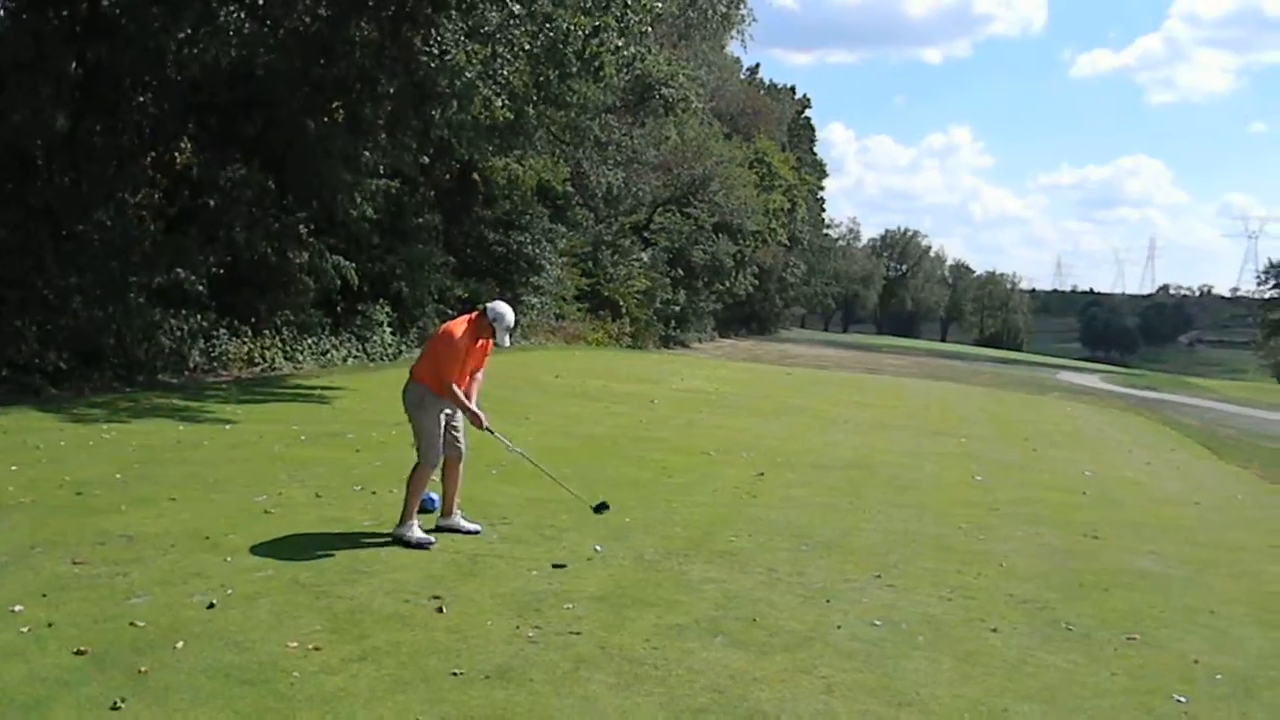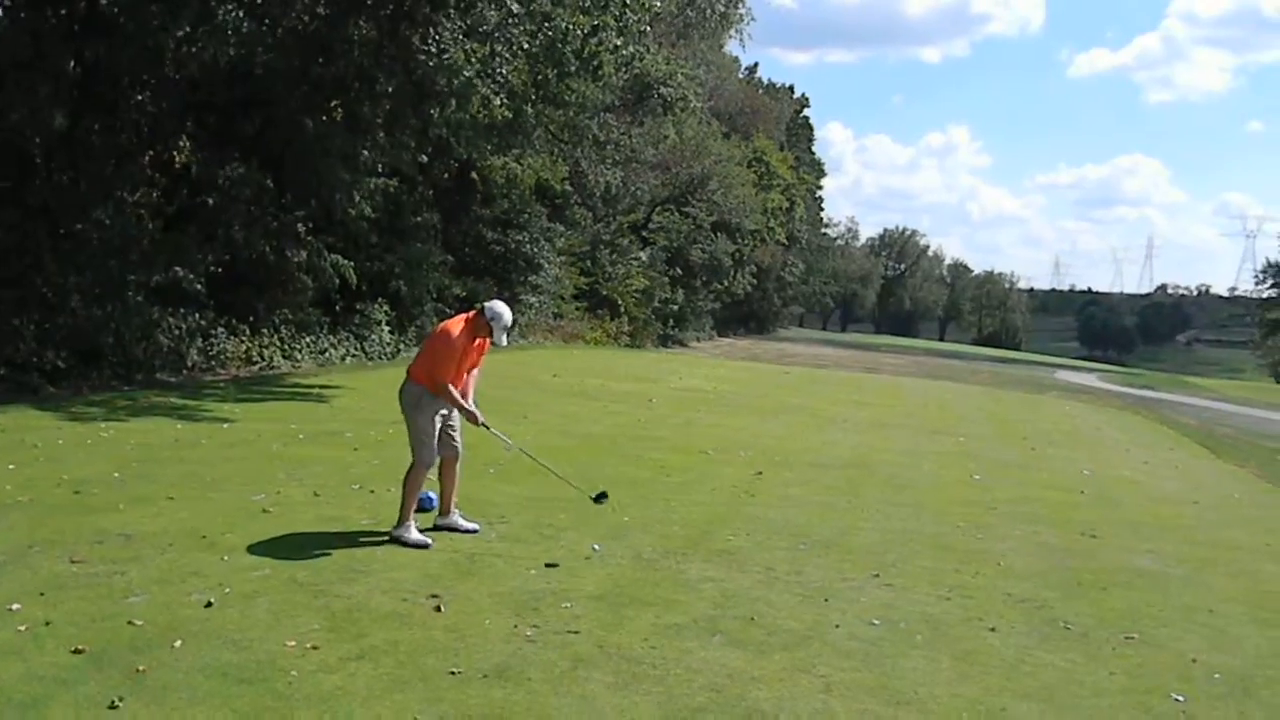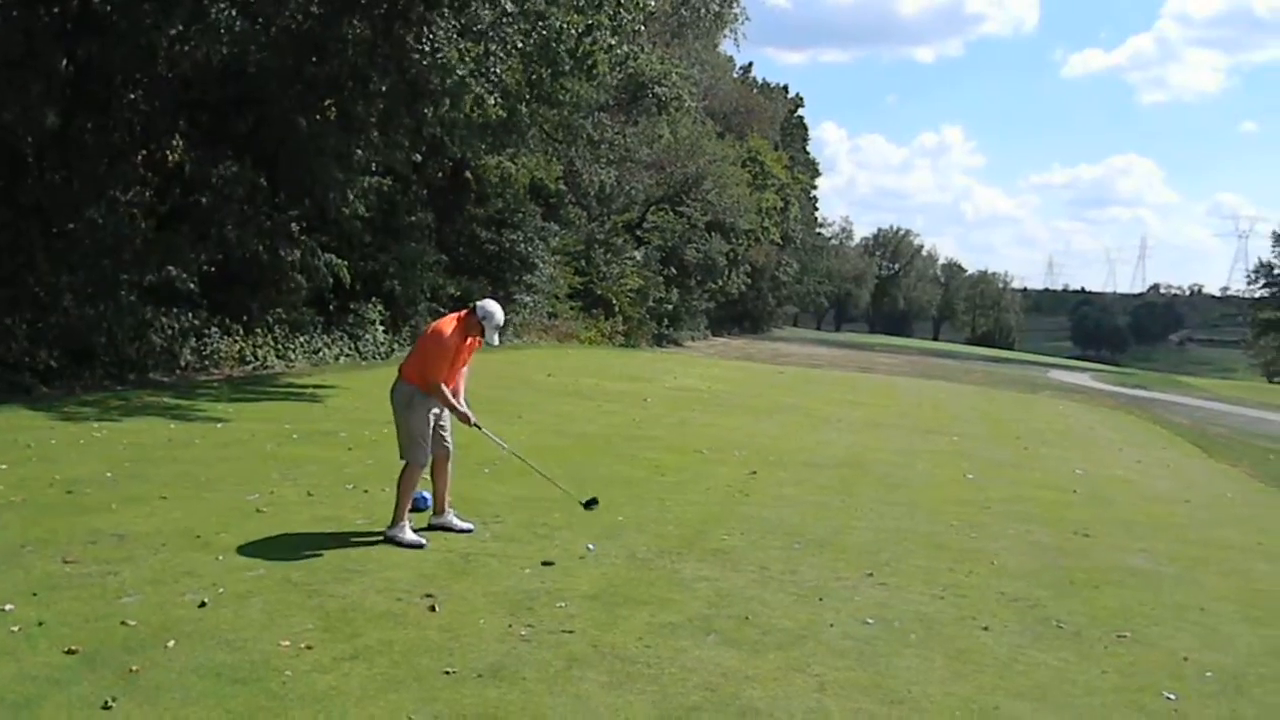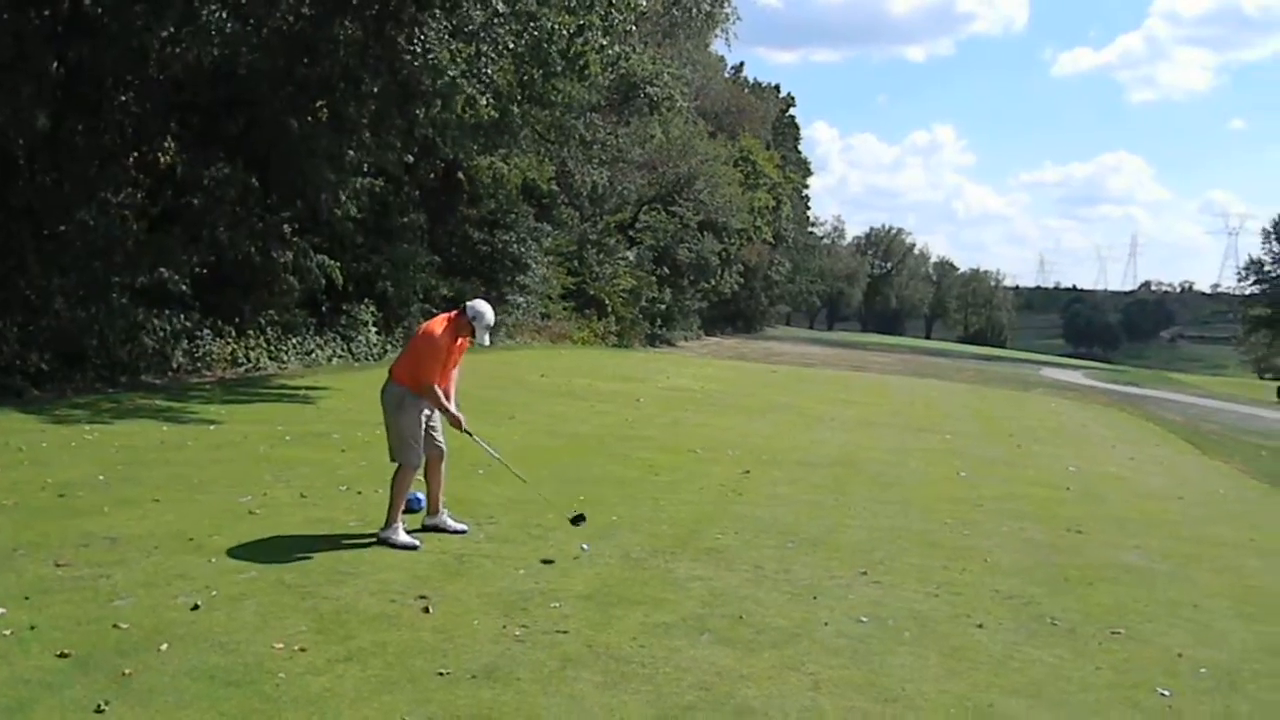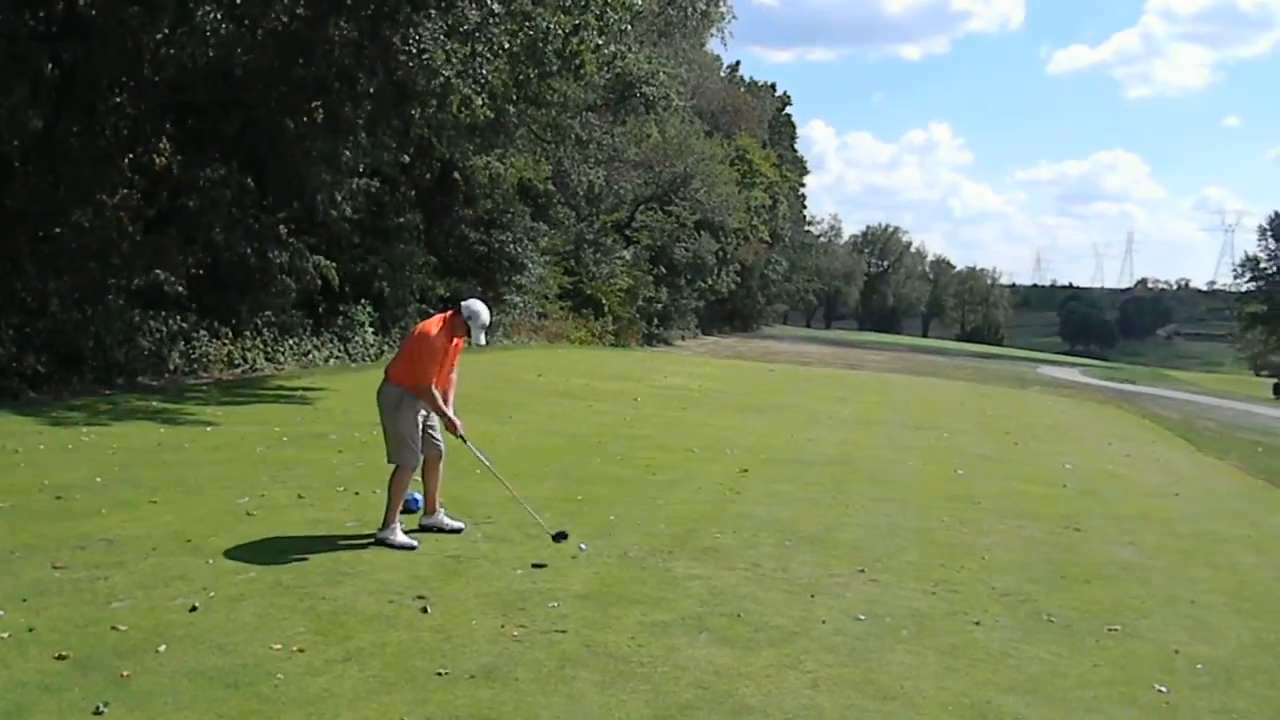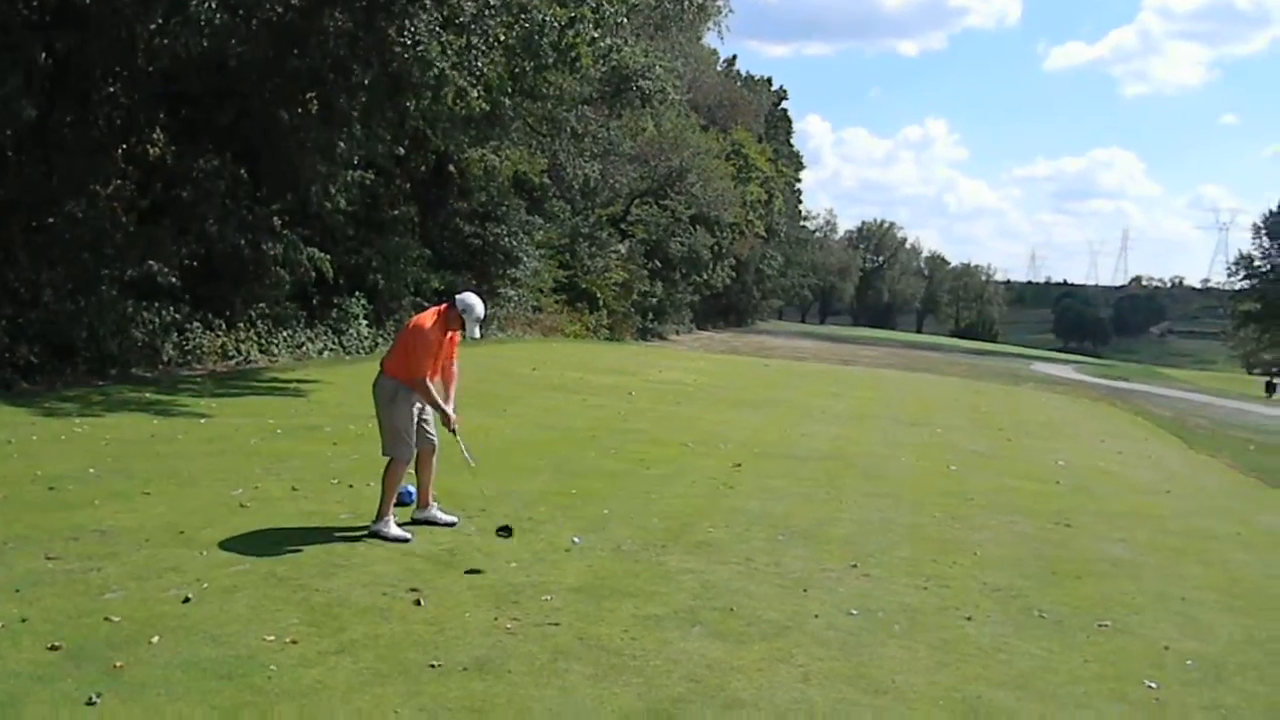
dt=0.1s
person 1, frame 1
left shoulder: (484, 337)
right shoulder: (455, 336)
left elbow: (476, 371)
right elbow: (448, 384)
left wrist: (472, 405)
right wrist: (471, 411)
left hip: (448, 397)
right hip: (425, 395)
left knee: (455, 455)
right knee: (430, 459)
left ankle: (449, 516)
right ankle: (406, 524)
person 1, frame 2
left shoulder: (481, 335)
right shoulder: (453, 336)
left elbow: (472, 368)
right elbow: (442, 384)
left wrist: (469, 401)
right wrist: (466, 410)
left hip: (444, 396)
right hip: (422, 394)
left knee: (452, 454)
right knee: (424, 459)
left ankle: (447, 515)
right ankle: (404, 525)
person 1, frame 3
left shoulder: (472, 334)
right shoulder: (444, 335)
left elbow: (461, 366)
right elbow: (435, 383)
left wrist: (460, 400)
right wrist: (457, 410)
left hip: (435, 395)
right hip: (413, 393)
left knee: (443, 453)
right knee: (418, 458)
left ankle: (441, 514)
right ankle: (398, 525)
person 1, frame 4
left shoulder: (460, 333)
right shoulder: (436, 336)
left elbow: (451, 369)
right elbow: (429, 386)
left wrist: (451, 404)
right wrist: (450, 413)
left hip: (425, 397)
right hip: (403, 395)
left knee: (437, 453)
right knee: (411, 460)
left ankle: (435, 514)
right ankle: (391, 528)
person 1, frame 5
left shoulder: (456, 333)
right shoulder: (431, 337)
left elbow: (450, 371)
right elbow: (426, 388)
left wrist: (449, 408)
right wrist: (447, 417)
left hip: (421, 397)
right hip: (400, 396)
left knee: (435, 453)
right knee: (409, 461)
left ankle: (432, 514)
right ankle: (389, 528)
person 1, frame 6
left shoulder: (452, 327)
right shoulder: (425, 329)
left elbow: (449, 364)
right elbow: (421, 380)
left wrist: (450, 404)
right wrist: (443, 411)
left hip: (418, 390)
right hip: (396, 388)
left knee: (428, 447)
right knee: (402, 454)
left ankle: (425, 508)
right ankle: (382, 521)
